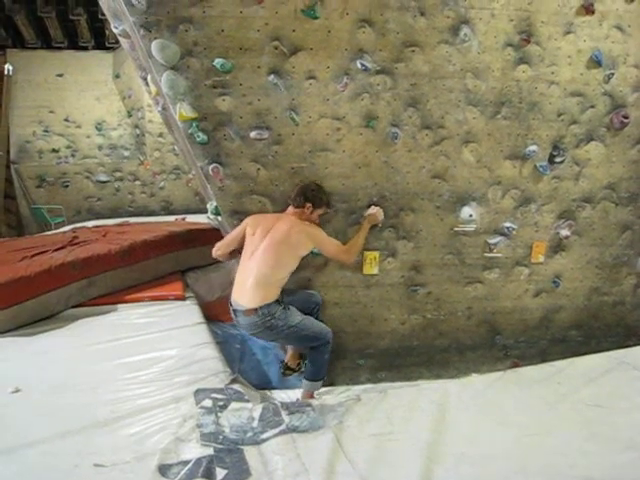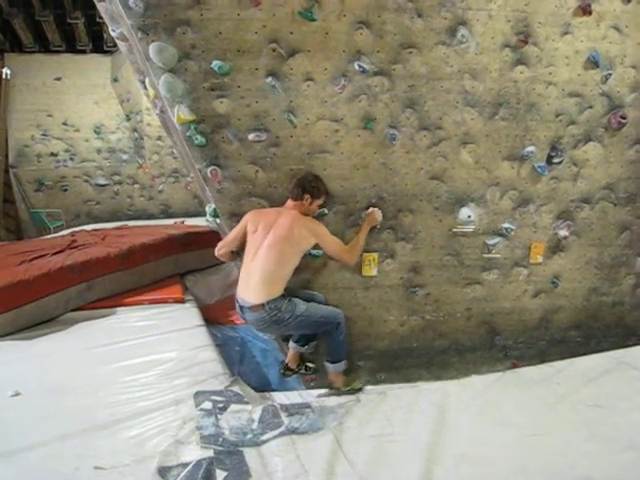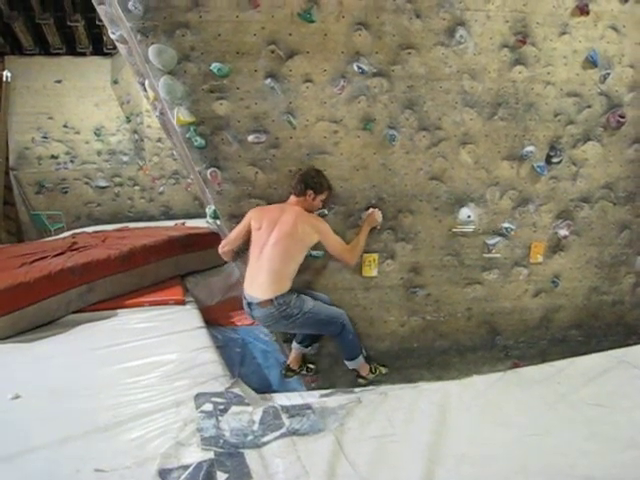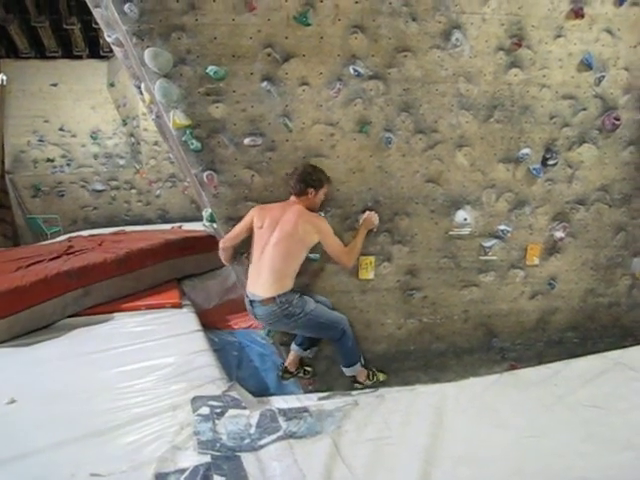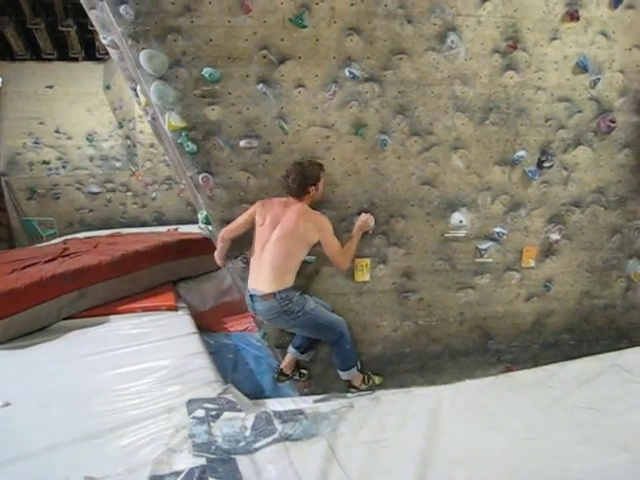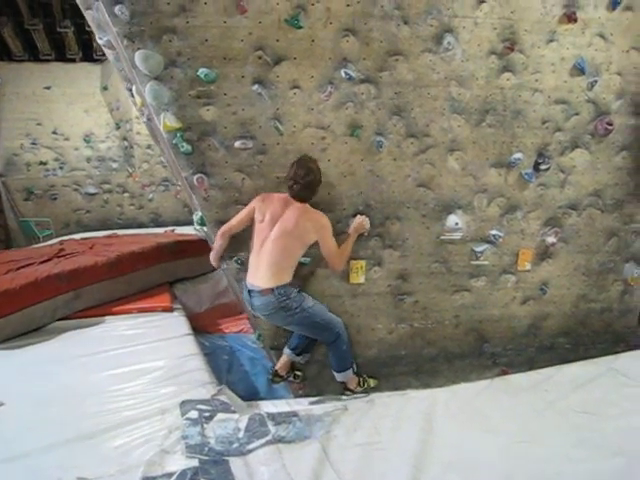
dt=0.3s
person 1, frame 1
left shoulder: (255, 220)
right shoulder: (307, 231)
left elbow: (218, 252)
right elbow: (348, 256)
right wrist: (367, 223)
left hip: (237, 309)
right hip: (259, 317)
left knee: (313, 301)
right knee: (323, 337)
left ankle: (291, 360)
right ankle: (307, 399)
person 1, frame 2
left shoulder: (255, 215)
right shoulder: (310, 226)
left elbow: (221, 251)
right elbow: (349, 258)
left wrist: (239, 257)
right wrist: (367, 225)
left hip: (243, 306)
right hip: (267, 313)
left knee: (317, 302)
right knee: (335, 319)
left ankle: (292, 361)
right ankle: (337, 380)
person 1, frame 3
left shoulder: (257, 213)
right shoulder: (313, 223)
left elbow: (224, 249)
right elbow: (350, 257)
right wrist: (367, 225)
left hip: (250, 304)
right hip: (274, 308)
left knee: (322, 304)
right knee: (339, 320)
left ankle: (294, 362)
right ankle: (363, 370)
person 1, frame 4
left shoulder: (261, 211)
right shoulder: (314, 222)
left elbow: (225, 244)
right elbow: (347, 261)
left wrist: (227, 260)
right wrist: (363, 229)
left hip: (252, 302)
right hip: (276, 307)
left knee: (323, 309)
right knee: (340, 325)
left ankle: (292, 364)
right ankle: (360, 375)
person 1, frame 5
left shoulder: (264, 206)
right shoulder: (316, 221)
left elbow: (224, 236)
right elbow: (342, 262)
left wrist: (220, 258)
right wrist: (358, 231)
left hip: (253, 298)
right hip: (277, 302)
left knee: (321, 313)
right knee: (338, 329)
left ankle: (288, 366)
right ankle: (356, 379)
person 1, frame 6
left shoulder: (264, 201)
right shoulder: (317, 220)
left elbow: (224, 232)
right elbow: (337, 264)
left wrist: (215, 256)
right wrist: (354, 233)
left hip: (251, 295)
right hip: (275, 298)
left knee: (317, 316)
right knee: (335, 330)
left ankle: (283, 367)
right ankle: (351, 382)
